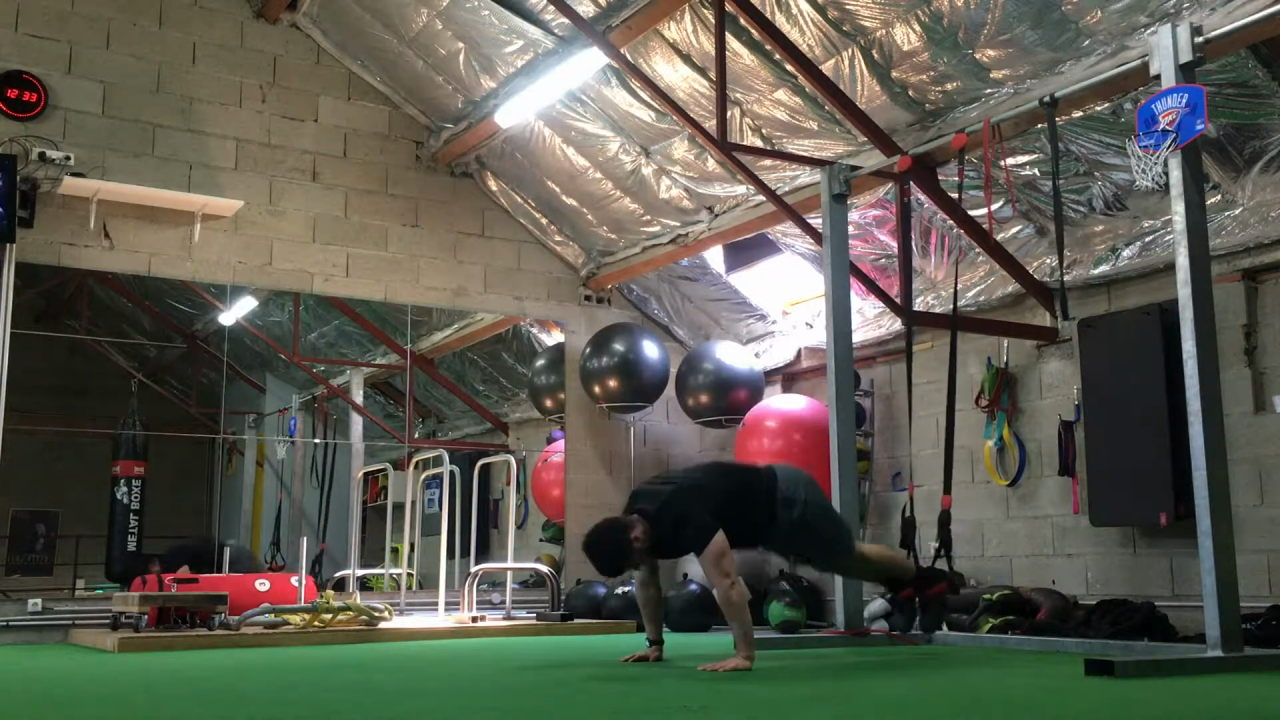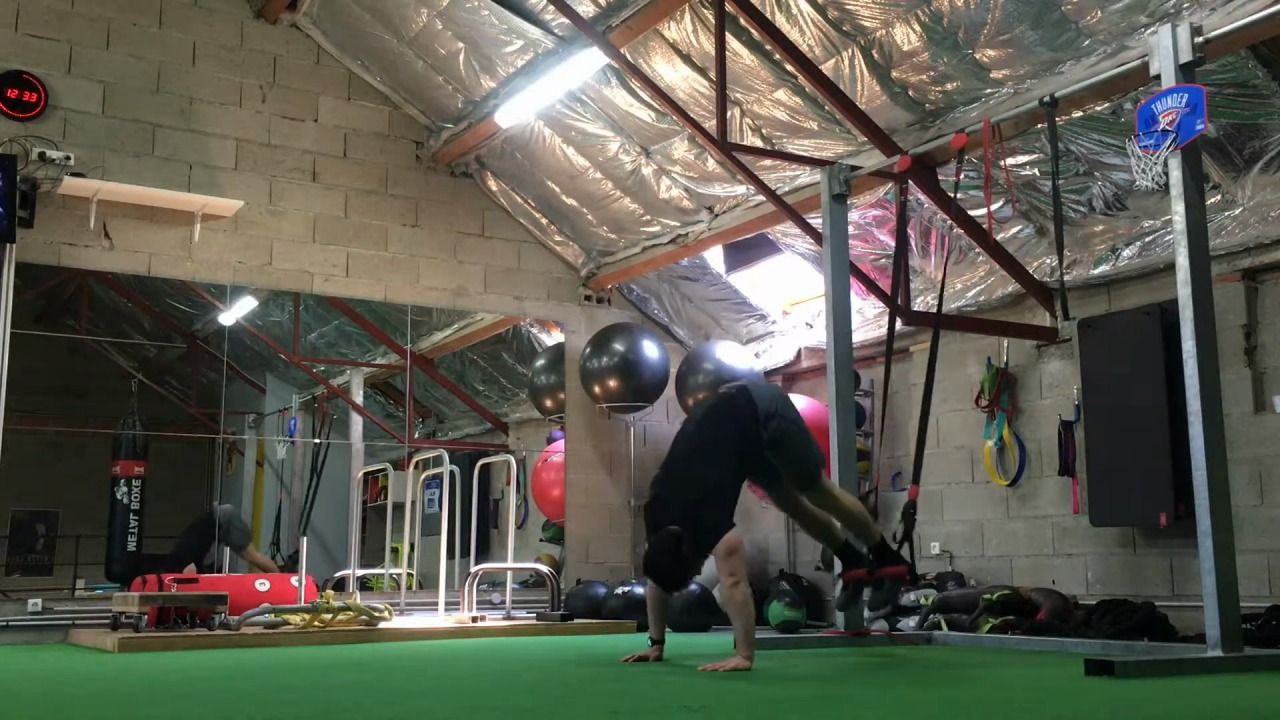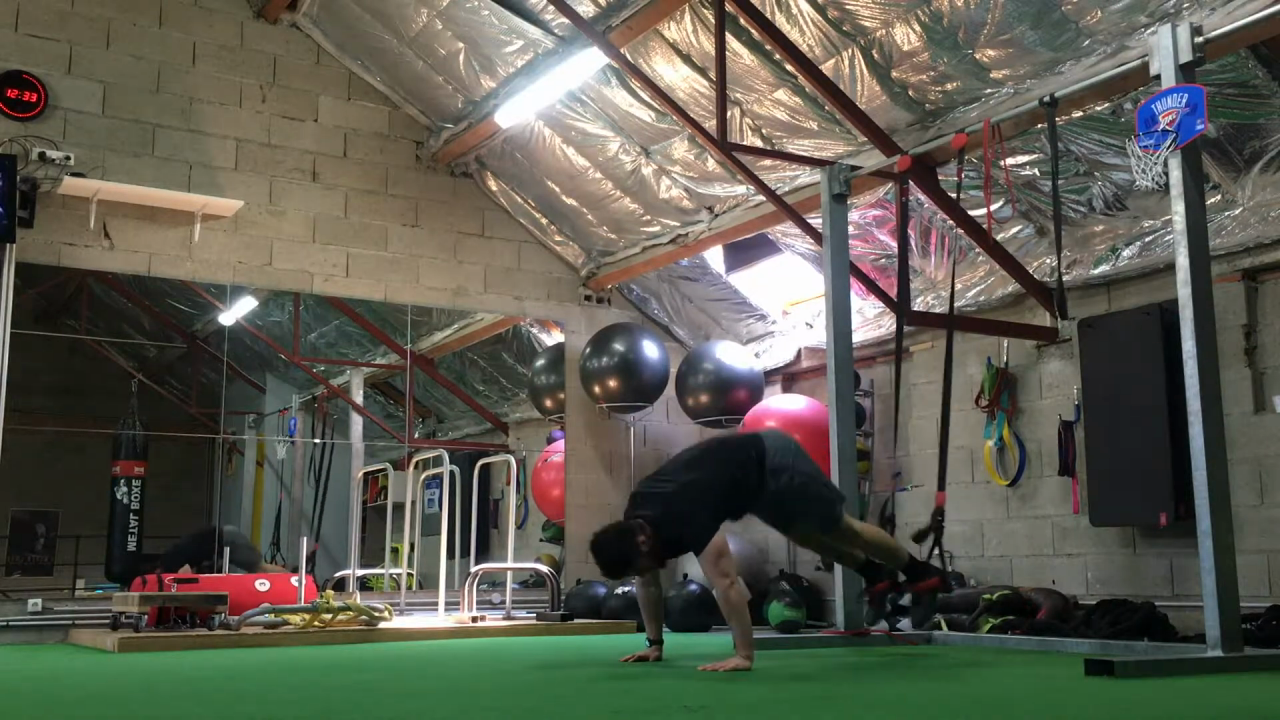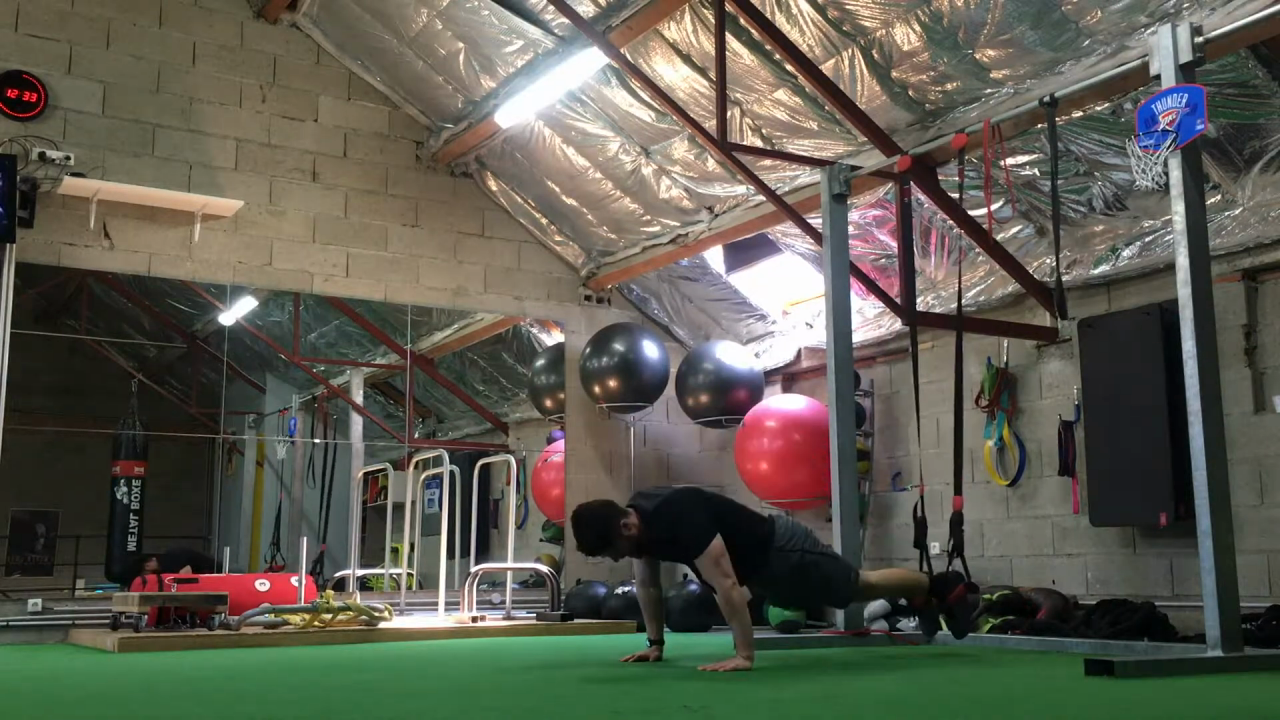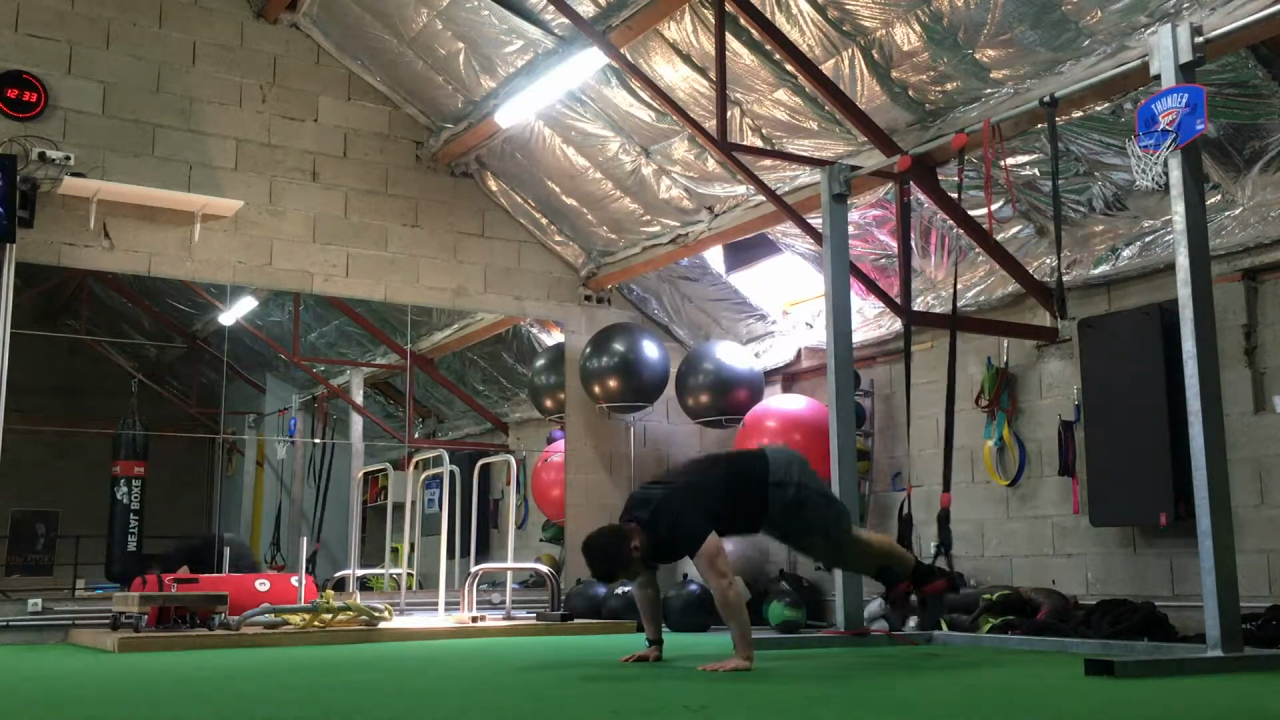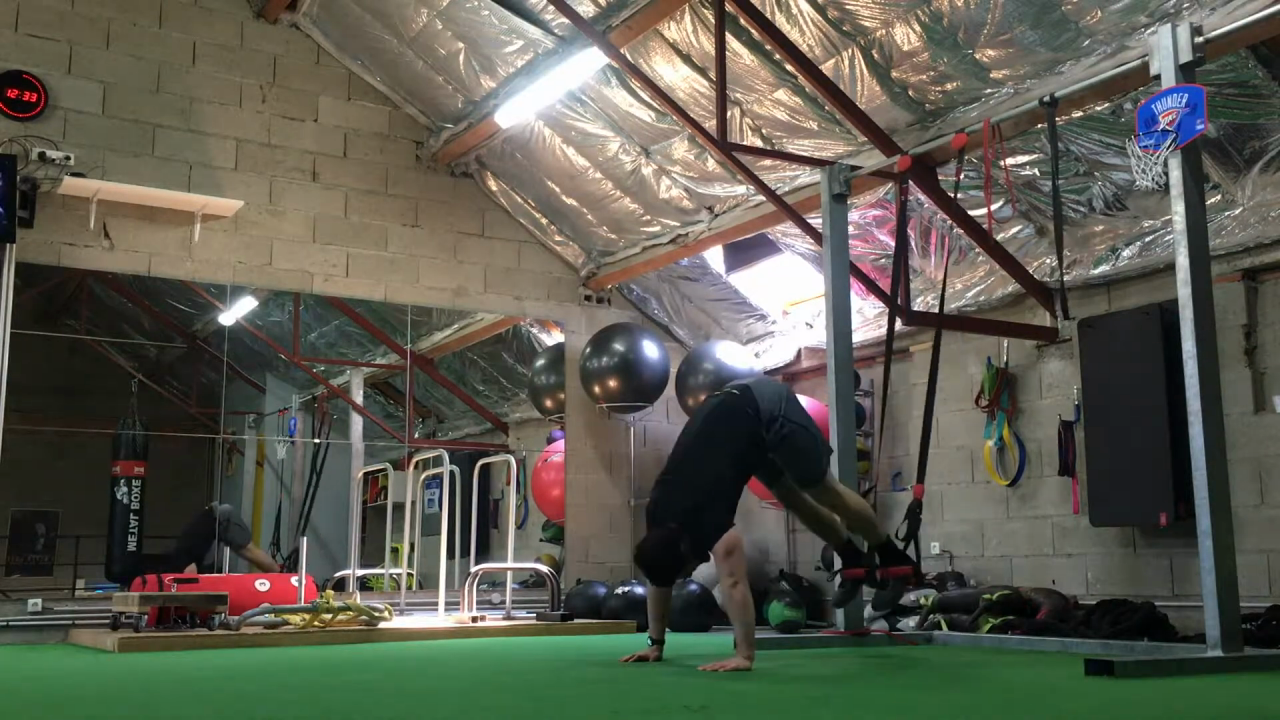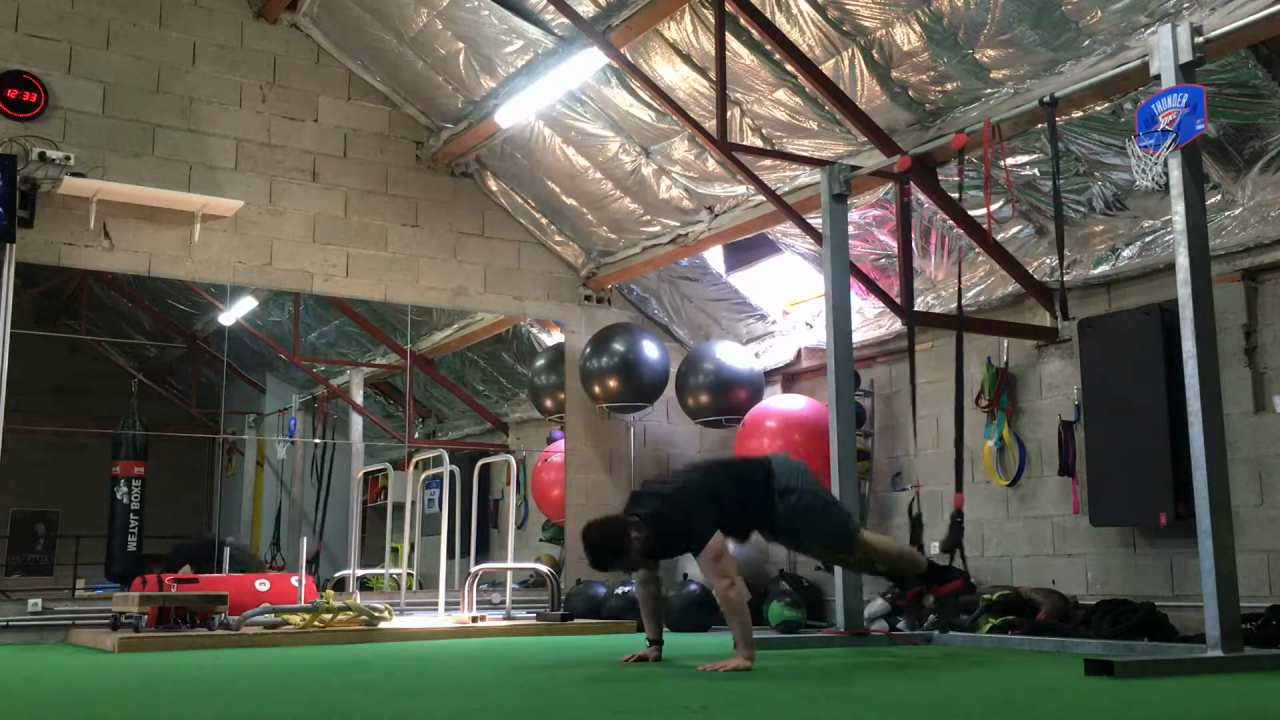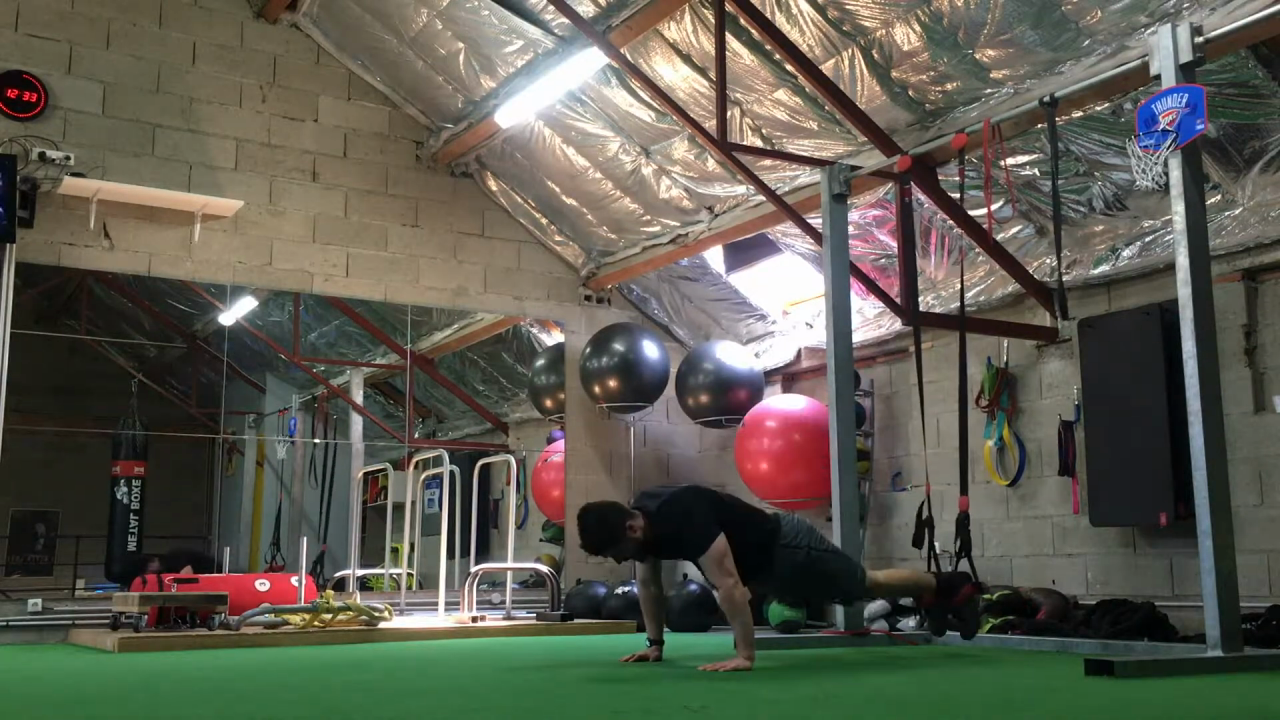
dt=0.3s
person 1, frame 1
left shoulder: (682, 515)
right shoulder: (636, 521)
left elbow: (727, 582)
right elbow: (646, 582)
left wrist: (744, 653)
right wrist: (654, 643)
left hip: (787, 498)
right hip: (766, 514)
left knee: (848, 555)
right knee: (834, 561)
left ankle: (927, 580)
right ankle: (901, 584)
person 1, frame 2
left shoulder: (703, 514)
right shoulder: (658, 512)
left elbow: (733, 582)
right elbow: (657, 581)
left wrist: (744, 656)
right wrist: (656, 644)
left hip: (762, 409)
left knee: (821, 493)
right knee: (787, 500)
left ankle: (886, 557)
right ankle: (853, 561)
person 1, frame 3
left shoulder: (683, 515)
right shoulder: (640, 517)
left elbow: (725, 581)
right elbow: (647, 583)
left wrist: (743, 653)
right wrist: (654, 643)
left hip: (773, 458)
right hip: (753, 471)
left knee: (835, 526)
right knee: (803, 532)
left ankle: (918, 573)
right ankle: (874, 574)
person 1, frame 4
left shoulder: (679, 515)
right shoulder: (639, 517)
left elbow: (726, 583)
right elbow: (647, 583)
left wrist: (744, 655)
right wrist: (655, 644)
left hip: (780, 549)
right hip: (763, 565)
left knee: (855, 587)
right knee: (841, 589)
left ankle: (945, 586)
right ankle: (918, 594)
person 1, frame 5
left shoulder: (675, 519)
right shoulder: (633, 523)
left elbow: (722, 582)
right elbow: (645, 585)
left wrist: (743, 654)
right wrist: (653, 643)
left hip: (782, 480)
right hip: (761, 492)
left knee: (847, 541)
right knee: (817, 547)
left ankle: (924, 575)
right ankle: (894, 579)
person 1, frame 6
left shoulder: (703, 511)
right shoulder: (662, 512)
left elbow: (733, 582)
right elbow: (659, 583)
left wrist: (744, 656)
right wrist: (655, 644)
left hip: (767, 408)
right hip: (741, 408)
left knee: (824, 491)
right knee: (789, 496)
left ankle: (889, 555)
right ankle: (853, 557)
person 1, frame 7
left shoulder: (681, 513)
right shoulder: (639, 518)
left elbow: (725, 582)
right elbow: (647, 581)
left wrist: (744, 654)
right wrist: (654, 642)
left hip: (782, 484)
right hip: (763, 501)
left knee: (853, 543)
right knee: (830, 551)
left ankle: (939, 575)
right ankle: (908, 581)
person 1, frame 8
left shoulder: (684, 513)
right shoulder: (642, 515)
left elbow: (728, 583)
right elbow: (648, 584)
left wrist: (745, 655)
right wrist: (655, 644)
left hip: (785, 546)
right hip: (765, 564)
left knee: (862, 586)
right knee: (858, 586)
left ankle: (951, 586)
right ankle: (927, 594)
